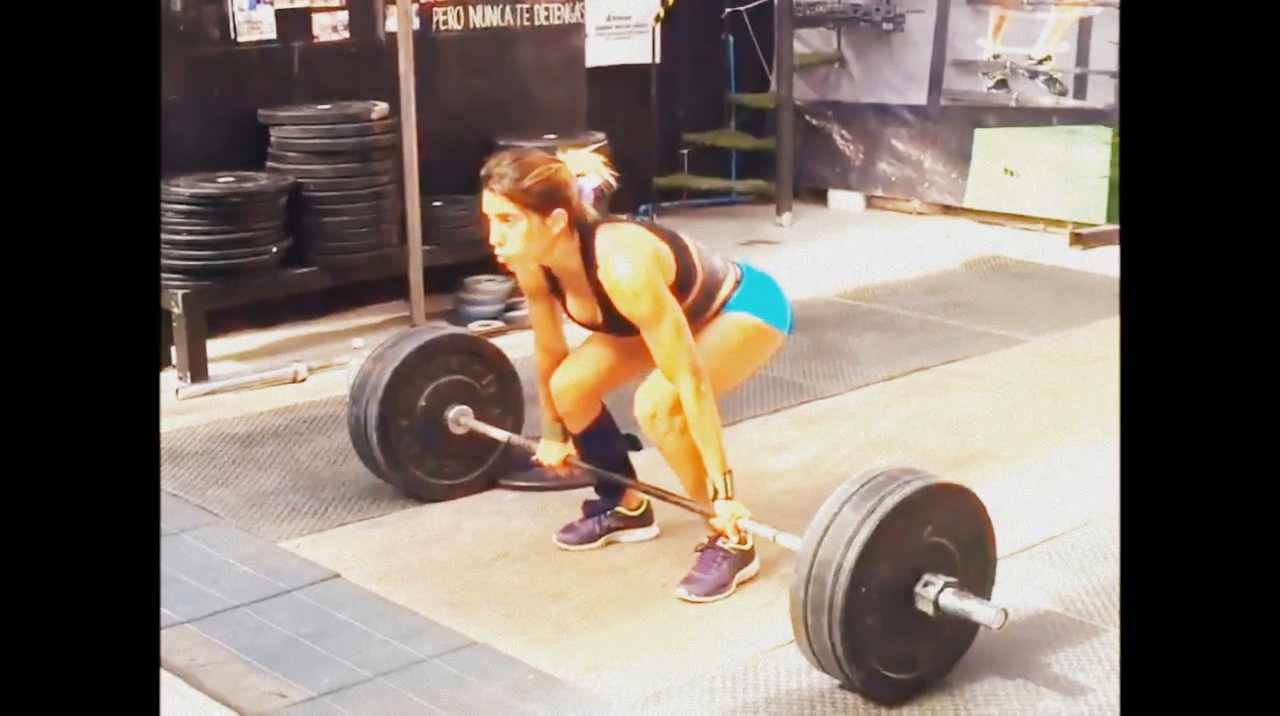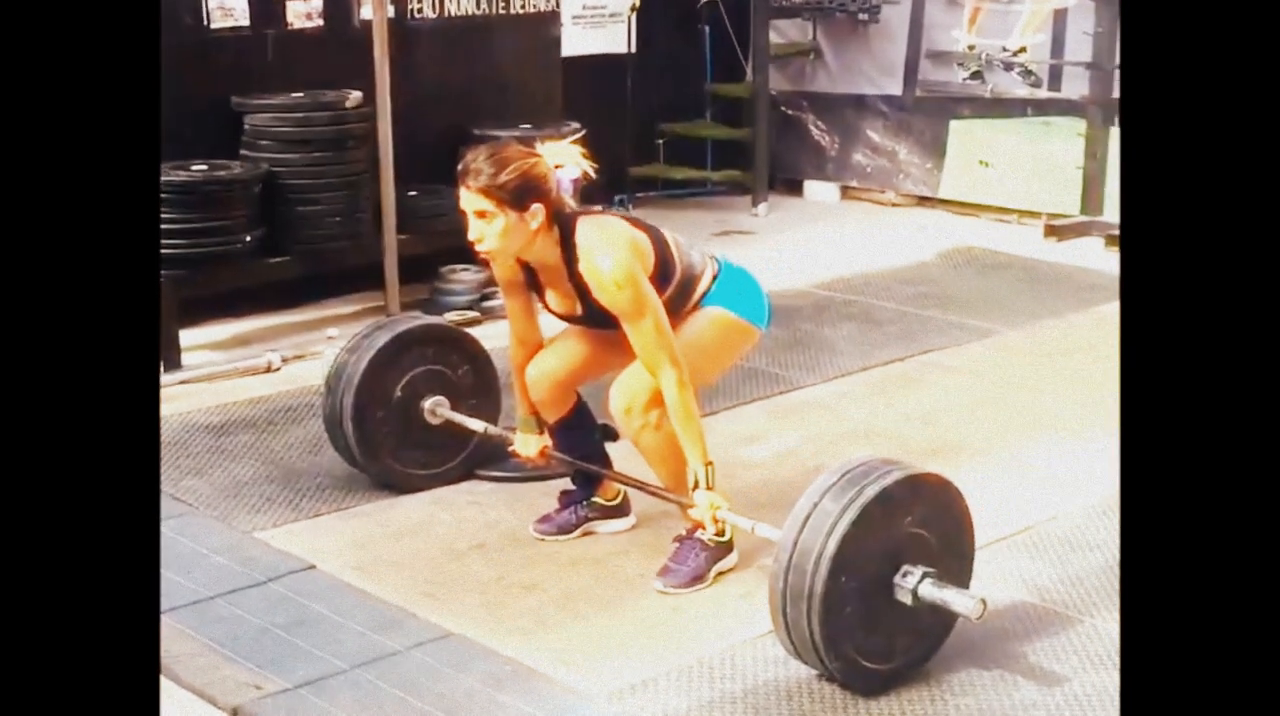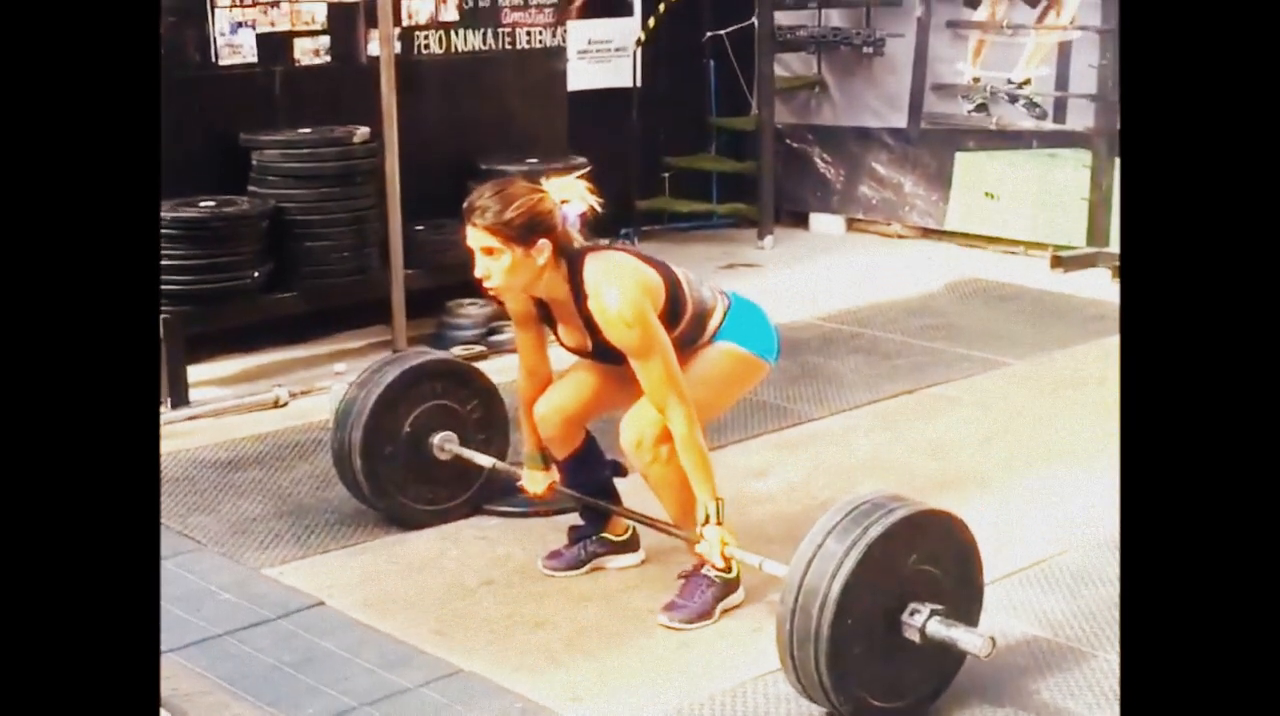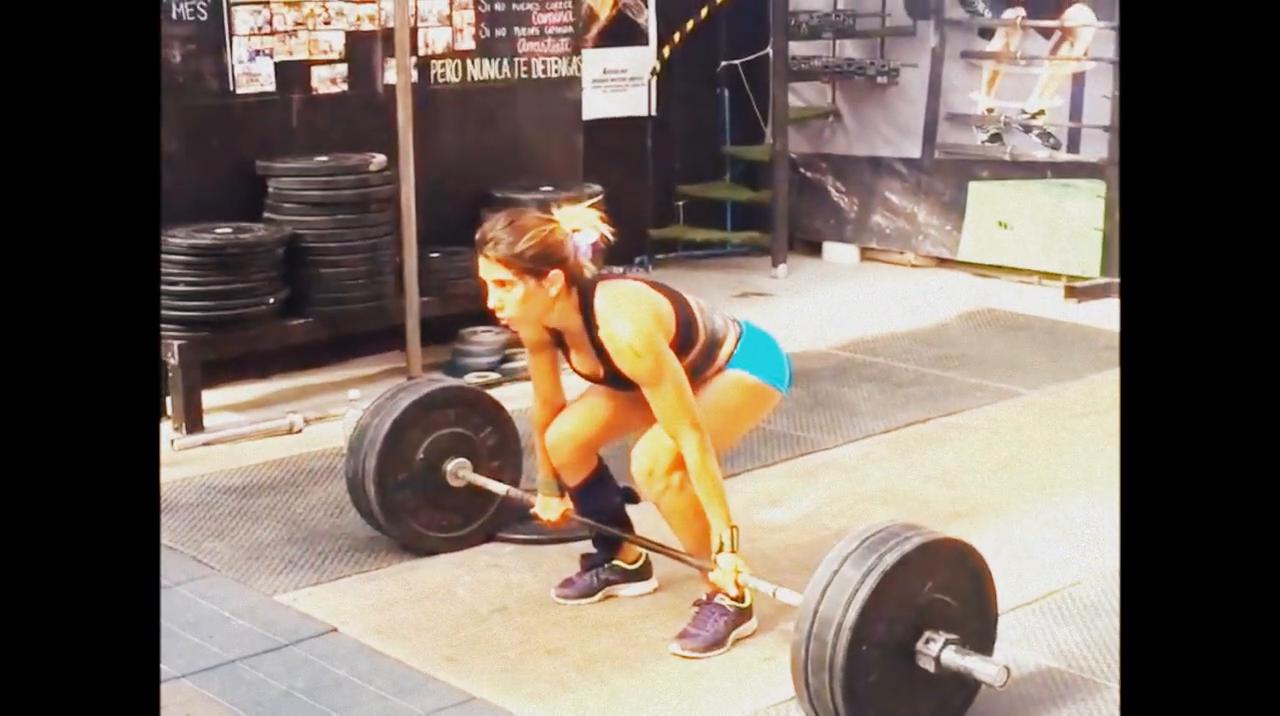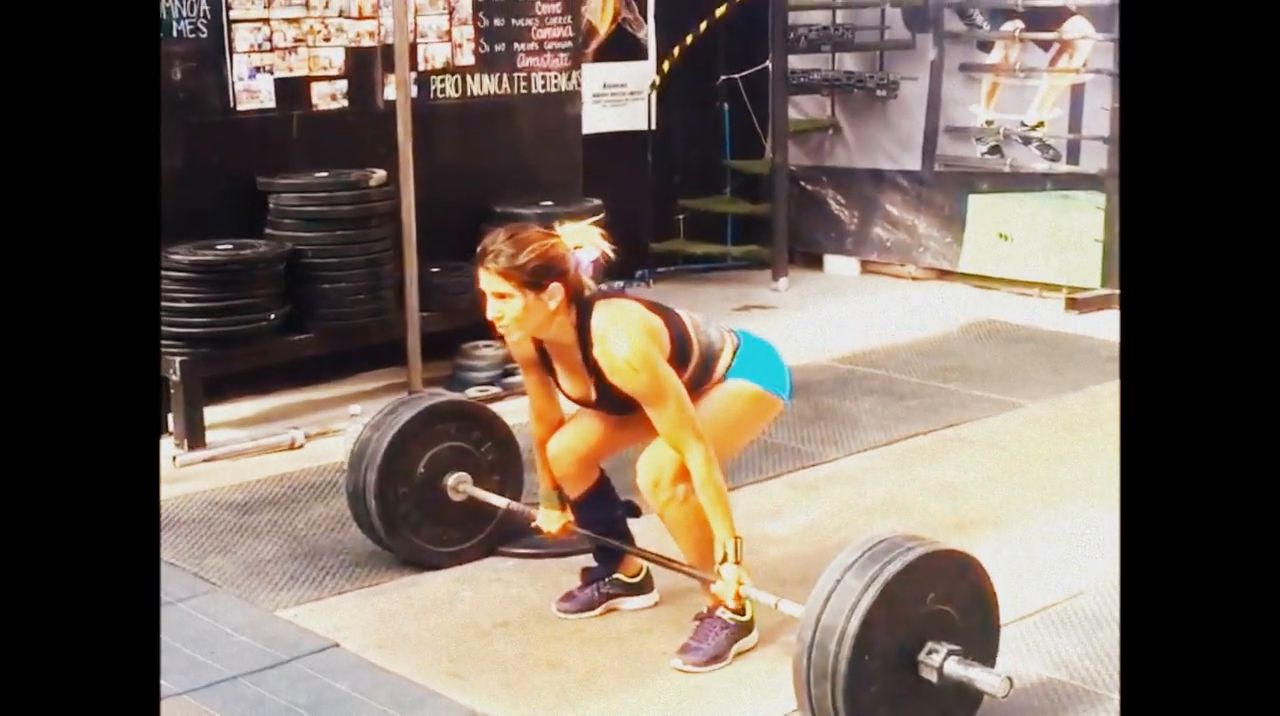
dt=1s
person 1, frame 1
left shoulder: (622, 267)
right shoulder: (531, 261)
left elbow: (689, 382)
right elbow: (549, 350)
left wrist: (723, 491)
right wrist: (553, 432)
left hip: (746, 306)
right hip: (680, 309)
left knee: (656, 405)
right knee: (569, 385)
left ankle: (730, 541)
right ankle: (626, 507)
person 1, frame 2
left shoulder: (602, 260)
right shoulder: (510, 255)
left elbow: (669, 374)
right elbow: (524, 344)
left wrist: (702, 481)
right wrist: (528, 424)
left hip: (724, 300)
right hip: (658, 300)
left knee: (632, 399)
right knee: (543, 377)
left ankle: (707, 533)
right ankle: (602, 498)
person 1, frame 3
left shoulder: (611, 297)
right shoulder: (522, 289)
left elbow: (676, 411)
right elbow: (533, 378)
left wrist: (710, 516)
right wrist: (535, 459)
left hip: (733, 335)
right hip: (669, 337)
left knee: (641, 432)
right knee: (553, 413)
left ankle: (716, 569)
right ankle: (610, 533)
person 1, frame 4
left shoulder: (622, 326)
right shoulder: (535, 316)
left elbow: (690, 437)
right elbow: (546, 406)
left wrist: (725, 543)
right wrist: (549, 487)
left hip: (745, 363)
right hip: (679, 364)
left knee: (653, 462)
right knee: (565, 440)
left ankle: (729, 599)
right ankle: (623, 561)
person 1, frame 5
left shoulder: (618, 345)
right shoulder: (527, 335)
left elbow: (695, 449)
right elbow: (545, 421)
left wrist: (728, 555)
right wrist: (550, 499)
left hip: (745, 372)
right hip: (680, 375)
left knee: (658, 473)
right knee: (567, 452)
left ankle: (730, 612)
right ankle: (625, 575)
